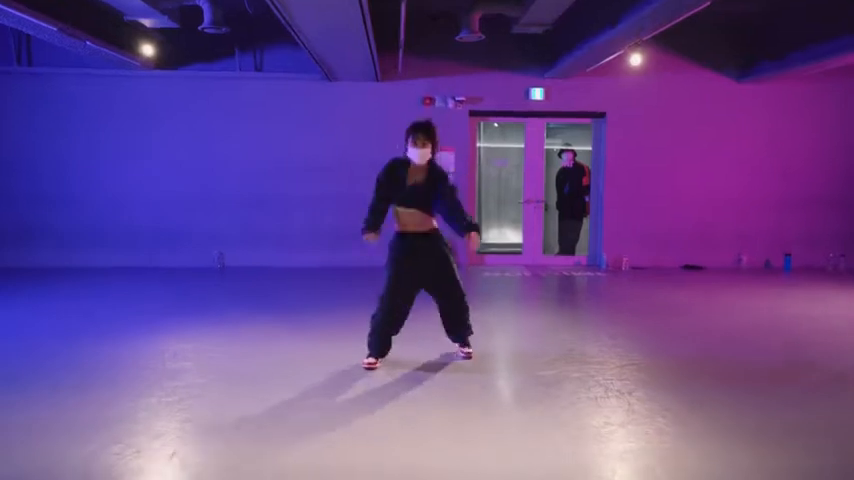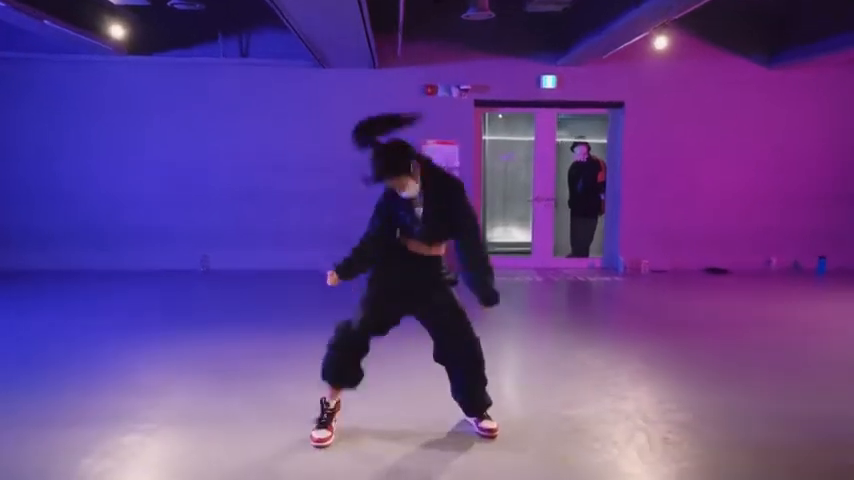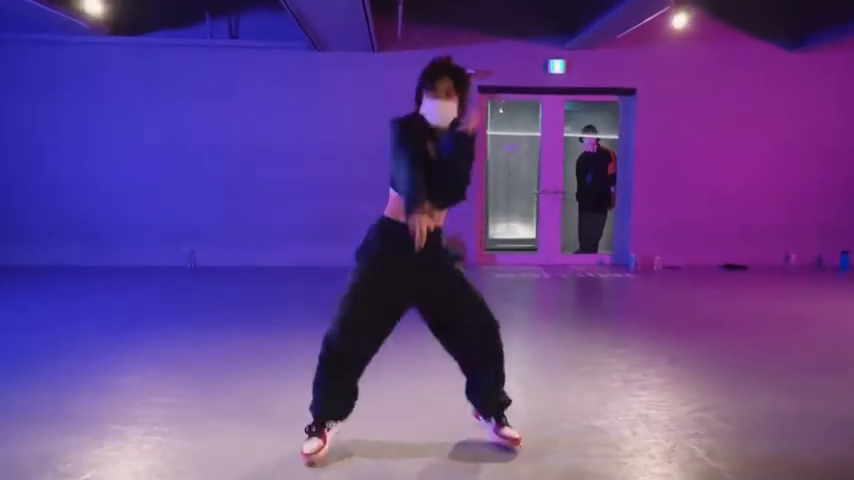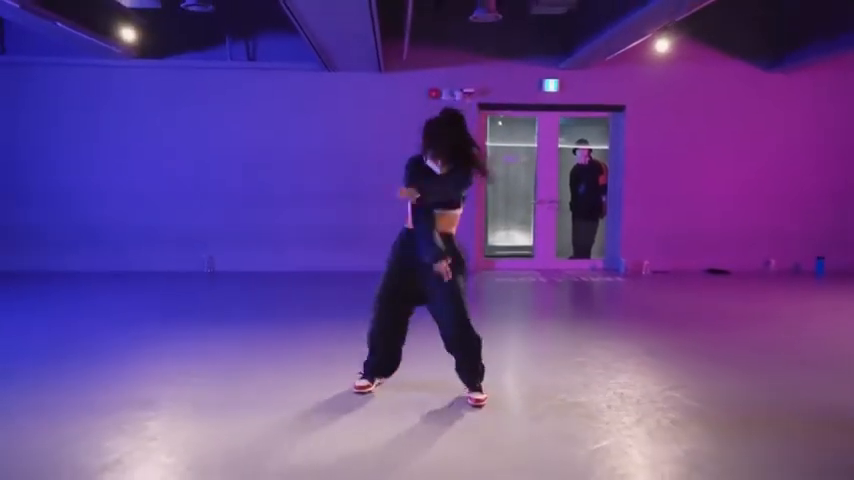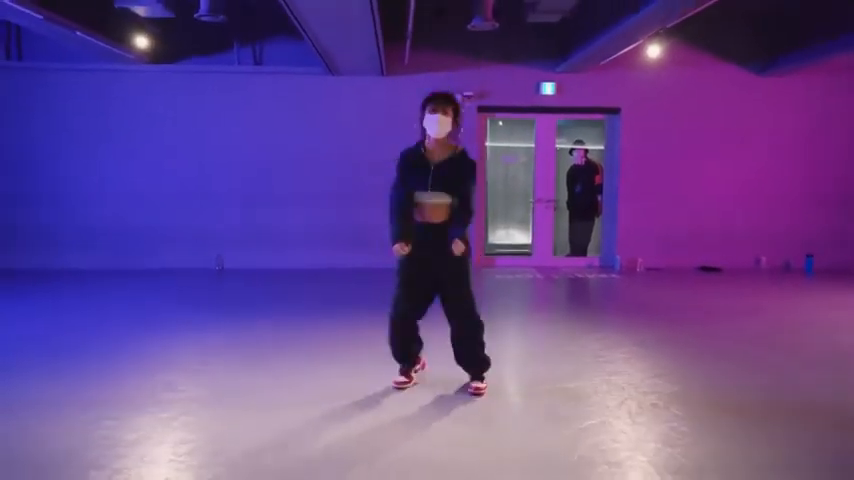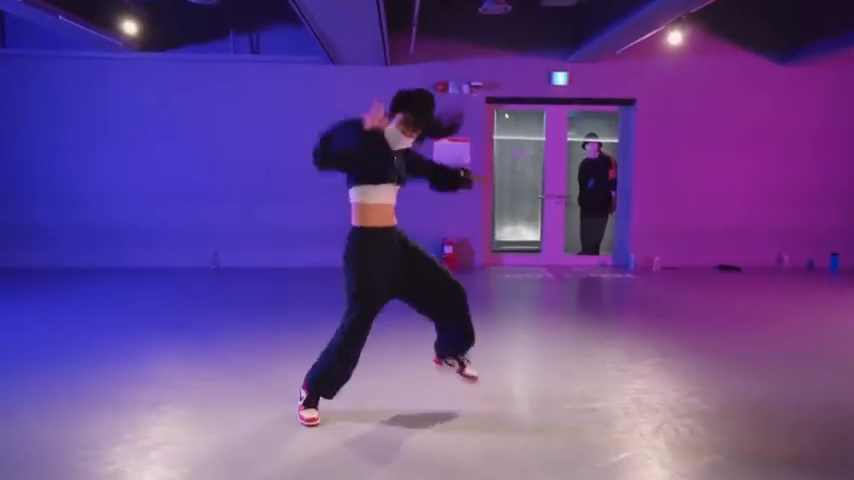
dt=0.5s
person 1, frame 1
left shoulder: (437, 176)
right shoulder: (392, 169)
left elbow: (451, 205)
right elbow: (379, 198)
left wrist: (469, 228)
right wrist: (371, 225)
left hip: (431, 243)
right hip: (404, 244)
left knee: (453, 298)
right knee: (391, 300)
left ankle: (461, 338)
right ankle: (376, 350)
person 1, frame 2
left shoulder: (447, 188)
right shoulder: (393, 195)
left elbow: (469, 240)
right elbow: (376, 237)
left wrist: (484, 290)
right wrist: (344, 270)
left hip: (429, 272)
right hip: (392, 264)
left knee: (462, 342)
right knee: (359, 328)
left ankle: (476, 408)
right ankle: (331, 402)
person 1, frame 3
left shoulder: (457, 143)
right shoulder: (407, 133)
left elbow: (454, 189)
right elbow: (408, 167)
left wrist: (465, 134)
right wrist: (417, 204)
left hip: (430, 251)
right hip: (389, 245)
left knee: (482, 330)
right knee: (349, 334)
left ankle: (493, 412)
right ankle: (324, 419)
person 1, frame 4
left shoulder: (463, 170)
right shoulder: (415, 168)
left elbow: (447, 187)
right elbow: (421, 216)
left wrist: (422, 192)
right wrist: (434, 255)
left hip: (443, 250)
right hip: (410, 246)
left knee: (455, 322)
right knee: (386, 317)
left ankle: (473, 381)
right ankle: (376, 371)
person 1, frame 5
left shoulder: (462, 162)
right shoulder: (409, 157)
left elbow: (465, 204)
right elbow: (399, 200)
left wrist: (459, 235)
right wrist: (399, 236)
left hip: (449, 239)
right hip: (416, 239)
left knee: (461, 308)
right knee: (403, 310)
left ankle: (476, 370)
right ankle: (410, 363)
person 1, frame 6
left shoulder: (405, 156)
right shoulder: (365, 145)
left elbow: (435, 173)
right elbow: (322, 156)
left wrist: (460, 176)
right wrist: (364, 128)
left hip: (396, 242)
right hip: (366, 248)
left knee: (451, 295)
right knee: (356, 325)
left ankle: (451, 353)
right ankle: (312, 392)
person 2, frame 1
left shoulder: (582, 169)
right shoulder: (561, 171)
left elbow: (586, 189)
right elbow: (559, 189)
left wrist: (586, 206)
left hip: (576, 209)
right hip: (564, 208)
left knee: (572, 236)
right knee: (563, 236)
person 2, frame 2
left shoulder: (596, 164)
right shoulder: (574, 166)
left elbow: (602, 186)
left wrist: (601, 204)
left hip: (590, 207)
right hip: (577, 206)
left knee: (585, 236)
right knee: (576, 237)
left ankle: (581, 257)
right ankle: (577, 257)
person 2, frame 3
left shoulder: (607, 155)
right shoulder: (583, 157)
left elbow: (612, 179)
left wrist: (611, 198)
left hip: (600, 201)
right hip: (585, 200)
left knee: (594, 231)
right knee: (584, 233)
left ankle: (589, 252)
right ankle: (585, 253)
person 2, frame 4
left shoulder: (598, 167)
right shoulder: (576, 169)
left elbow: (603, 190)
left wrist: (603, 207)
left hip: (592, 210)
right hip: (578, 209)
left knee: (587, 239)
right knee: (577, 239)
left ankle: (583, 259)
right ankle: (578, 258)
person 2, frame 5
left shoulder: (594, 167)
right shoulder: (572, 170)
left elbow: (599, 189)
left wrist: (599, 206)
right wrist: (570, 203)
left hip: (588, 209)
right hip: (575, 208)
left knee: (583, 237)
right knee: (574, 237)
left ankle: (579, 256)
right ankle: (575, 256)
person 2, frame 6
left shoulder: (608, 161)
right shoulder: (585, 164)
left elbow: (613, 185)
right elbow: (581, 184)
left wrist: (612, 202)
right wrist: (582, 199)
left hip: (601, 205)
right hip: (587, 204)
left knee: (596, 234)
right knee: (586, 234)
left ankle: (591, 254)
right ankle: (587, 254)
